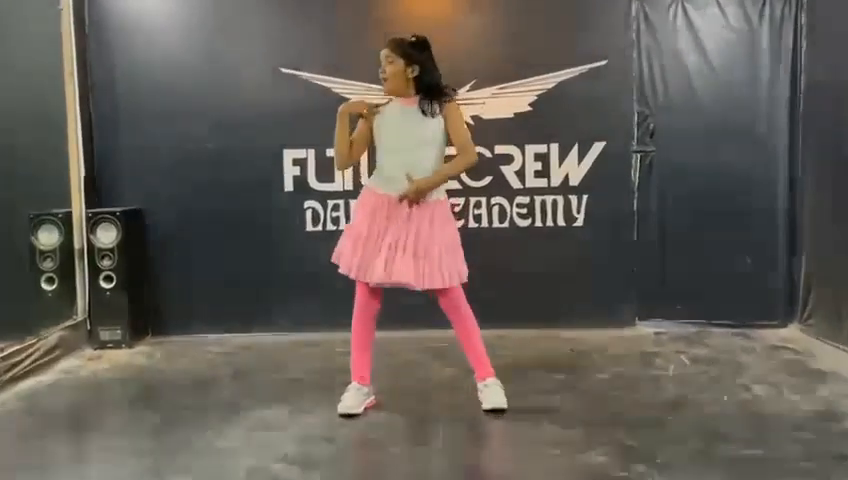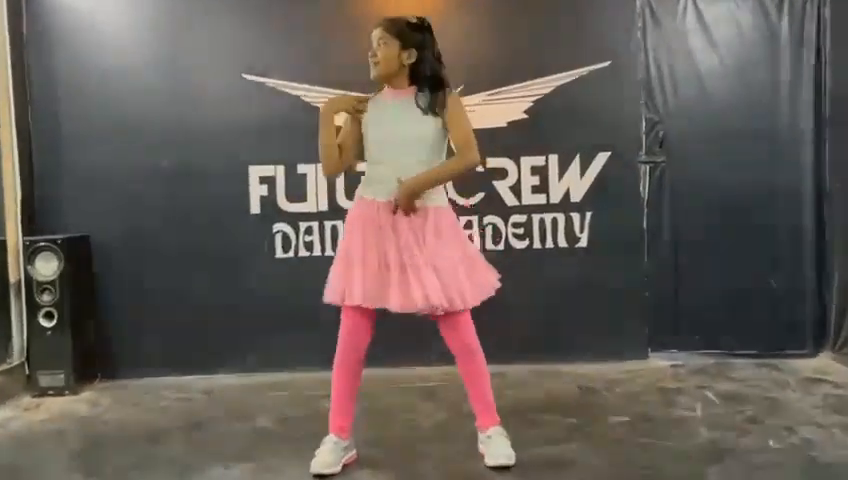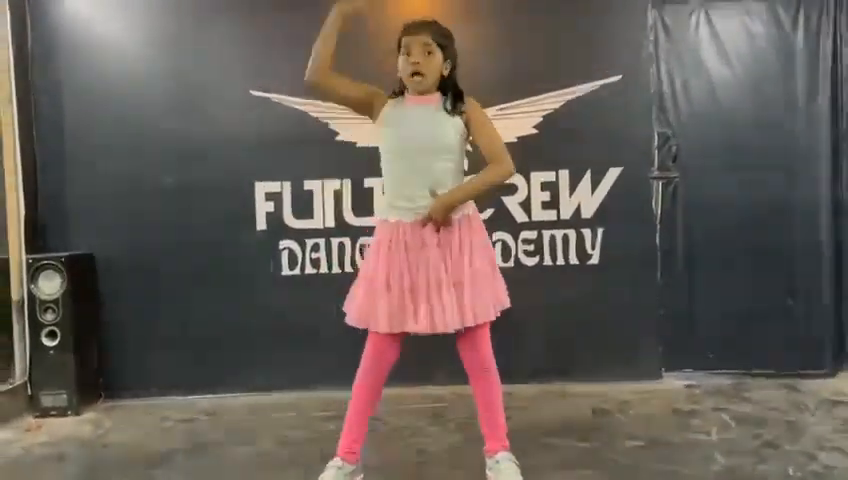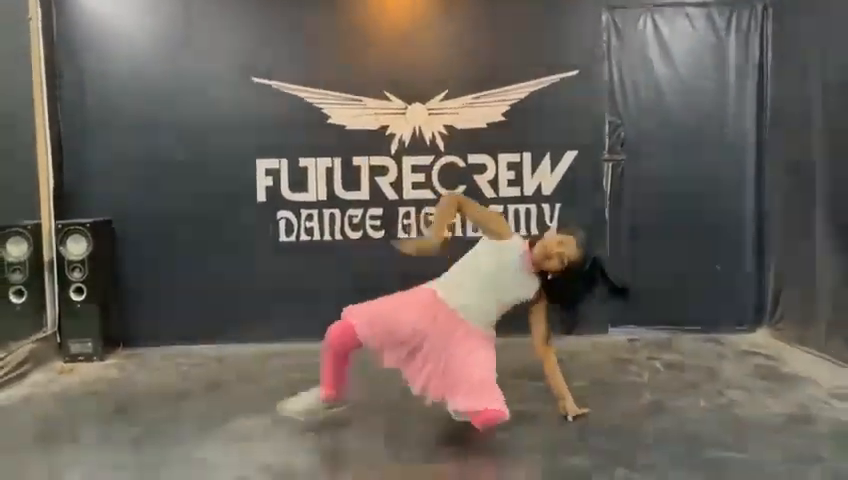
dt=0.7s
person 1, frame 1
left shoulder: (442, 105)
right shoulder: (375, 114)
left elbow: (468, 154)
right elbow: (343, 162)
left wrist: (426, 183)
right wrist: (344, 117)
left hip: (427, 213)
right hip: (379, 212)
left knee: (453, 302)
right knee: (365, 301)
left ankle: (486, 379)
right ankle: (361, 384)
person 1, frame 2
left shoulder: (442, 100)
right shoulder: (364, 108)
left elbow: (469, 157)
right elbow: (333, 168)
left wrist: (416, 185)
right wrist: (328, 115)
left hip: (428, 225)
right hip: (371, 224)
left knee: (460, 334)
right knee: (352, 336)
left ankle: (489, 428)
right ankle: (339, 437)
person 1, frame 3
left shoulder: (464, 110)
right shoulder: (381, 106)
left elbow: (503, 167)
right elbow: (317, 77)
left wrist: (454, 200)
left hip: (455, 235)
right hip: (396, 238)
left knee: (477, 350)
right knee: (379, 355)
person 1, frame 4
left shoulder: (536, 289)
right shoulder: (503, 235)
left elbow: (542, 345)
right elbow: (454, 200)
left wrist: (565, 398)
right wrist: (435, 236)
left hip: (468, 337)
right hip: (429, 306)
left knee: (490, 417)
right knee: (341, 335)
left ankle: (462, 399)
right ankle: (330, 395)
